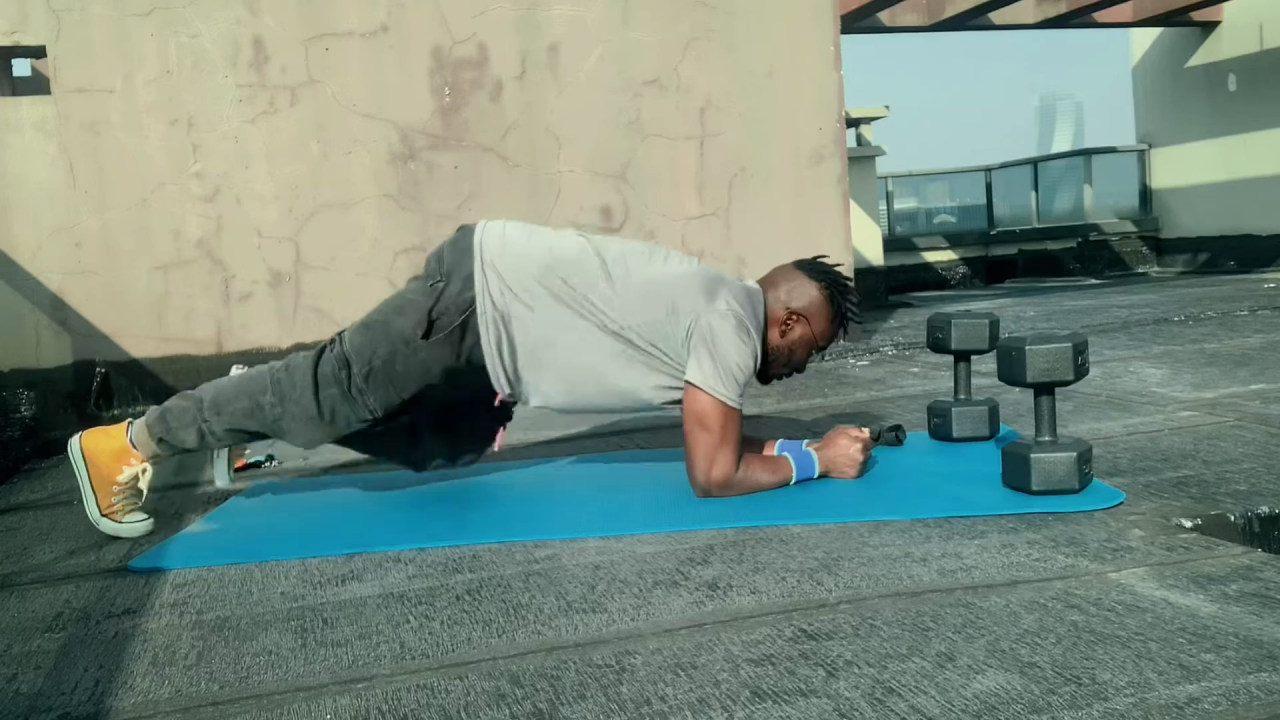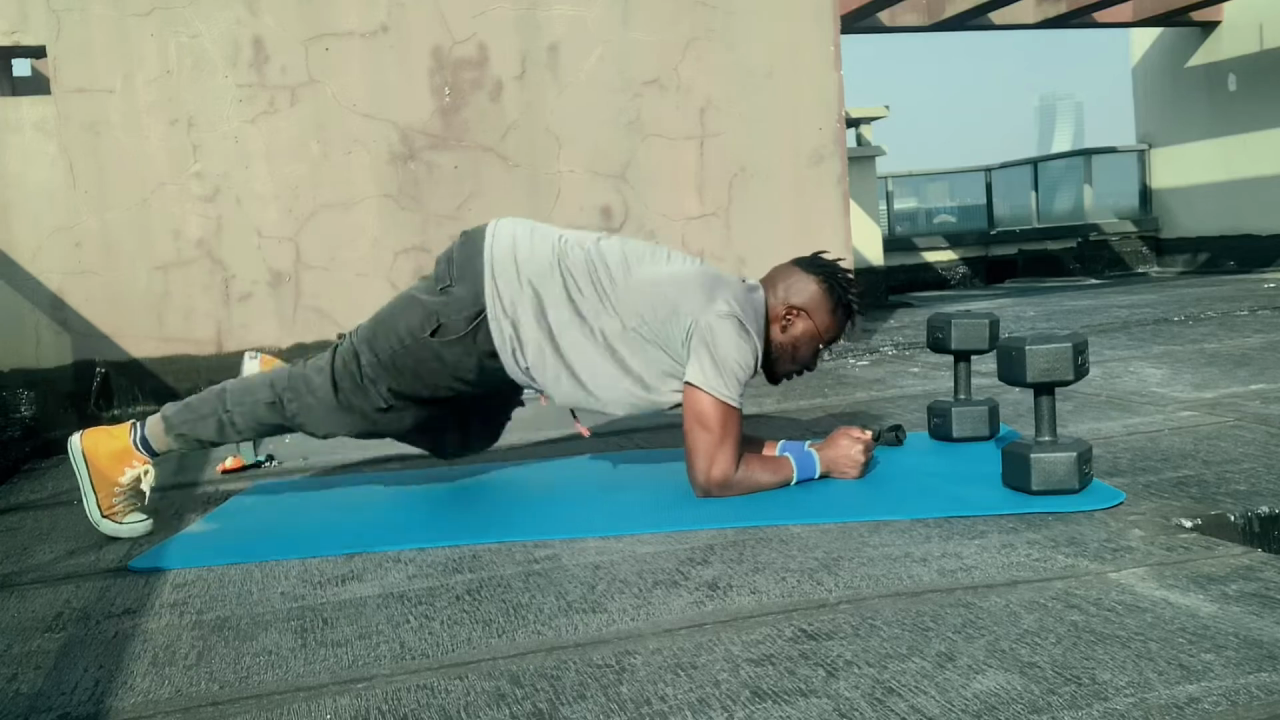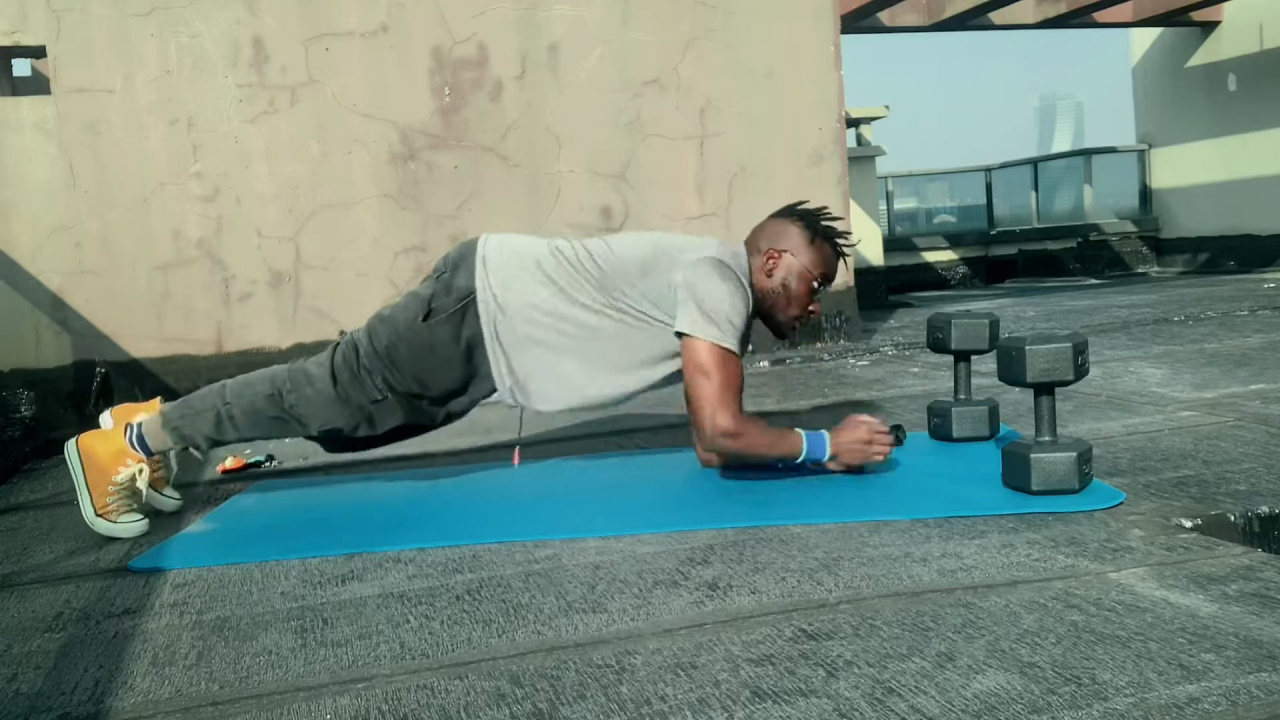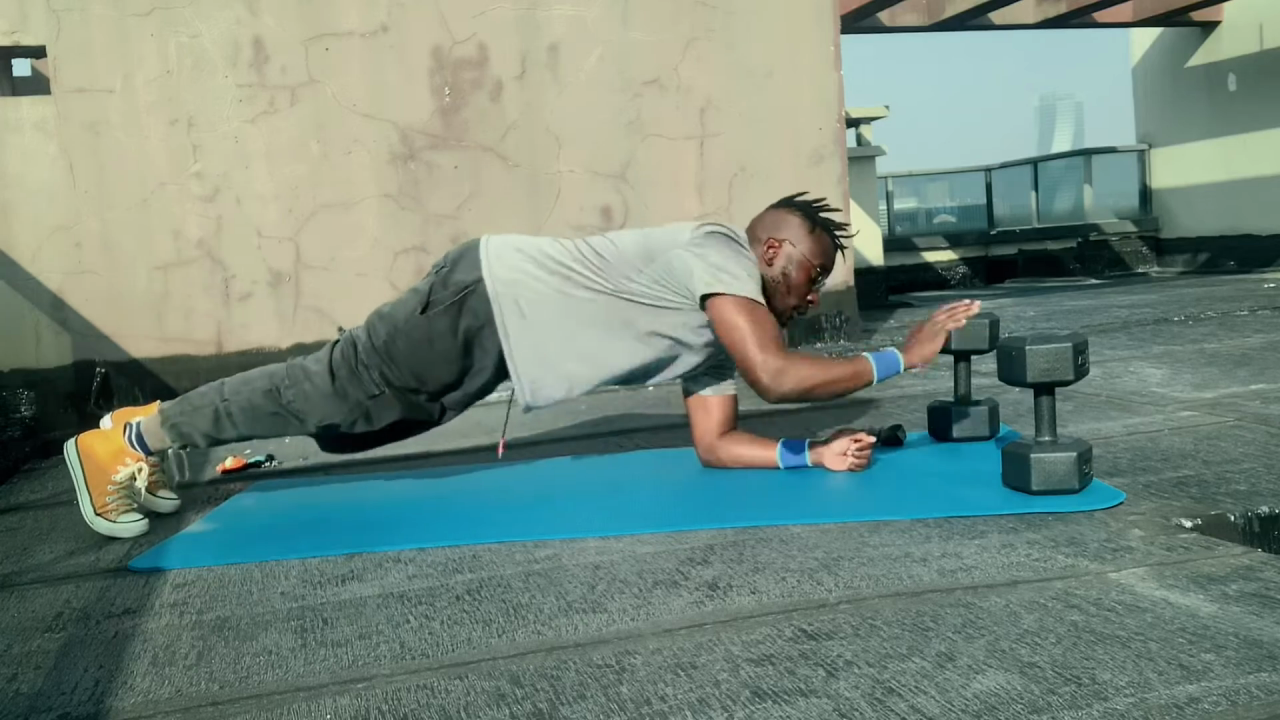
dt=0.3s
person 1, frame 1
left shoulder: (721, 306)
right shoulder: (733, 326)
left elbow: (713, 436)
right elbow: (714, 475)
left wrist: (798, 446)
right wrist: (814, 462)
left hip: (502, 277)
right hip: (476, 293)
left knee: (447, 444)
right knee: (324, 396)
left ankle: (271, 399)
right ankle: (125, 443)
person 1, frame 2
left shoulder: (721, 306)
right shoulder: (732, 324)
left elbow: (715, 435)
right elbow: (712, 474)
left wrist: (788, 448)
right wrist: (815, 461)
left hip: (510, 274)
right hip: (487, 296)
left knee: (463, 436)
right knee: (337, 393)
left ankle: (282, 380)
right ankle: (126, 445)
person 1, frame 3
left shoulder: (693, 322)
right shoulder: (708, 278)
left elbow: (708, 435)
right elbow: (719, 430)
left wrist: (798, 455)
right wrist: (829, 445)
left hip: (480, 351)
right hip: (476, 304)
left knee: (353, 421)
right knee: (325, 395)
left ankle: (152, 430)
right ankle: (127, 438)
person 1, frame 4
left shoulder: (711, 326)
right shoulder: (714, 255)
left elbow: (715, 442)
right elbow: (779, 376)
left wrist: (810, 453)
right wrist: (900, 355)
left hip: (493, 338)
right hip: (480, 301)
left knee: (342, 414)
right knee: (324, 390)
left ankle: (162, 433)
right ankle: (129, 439)
